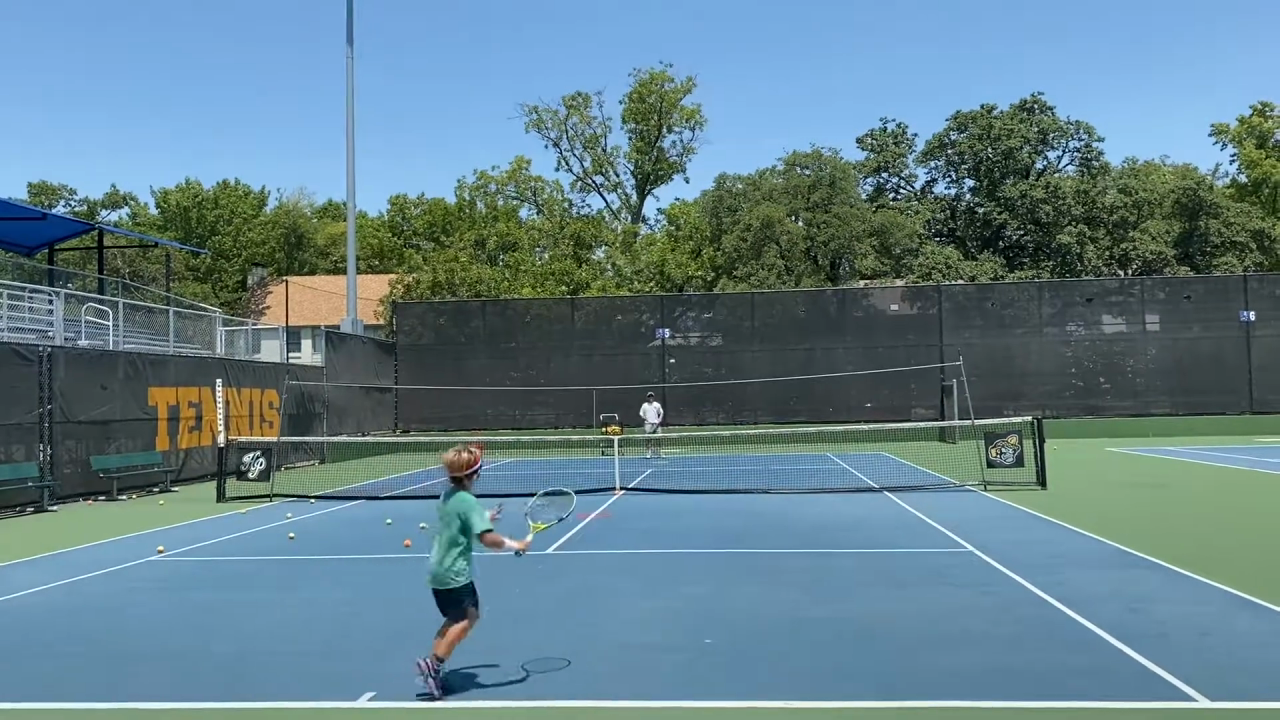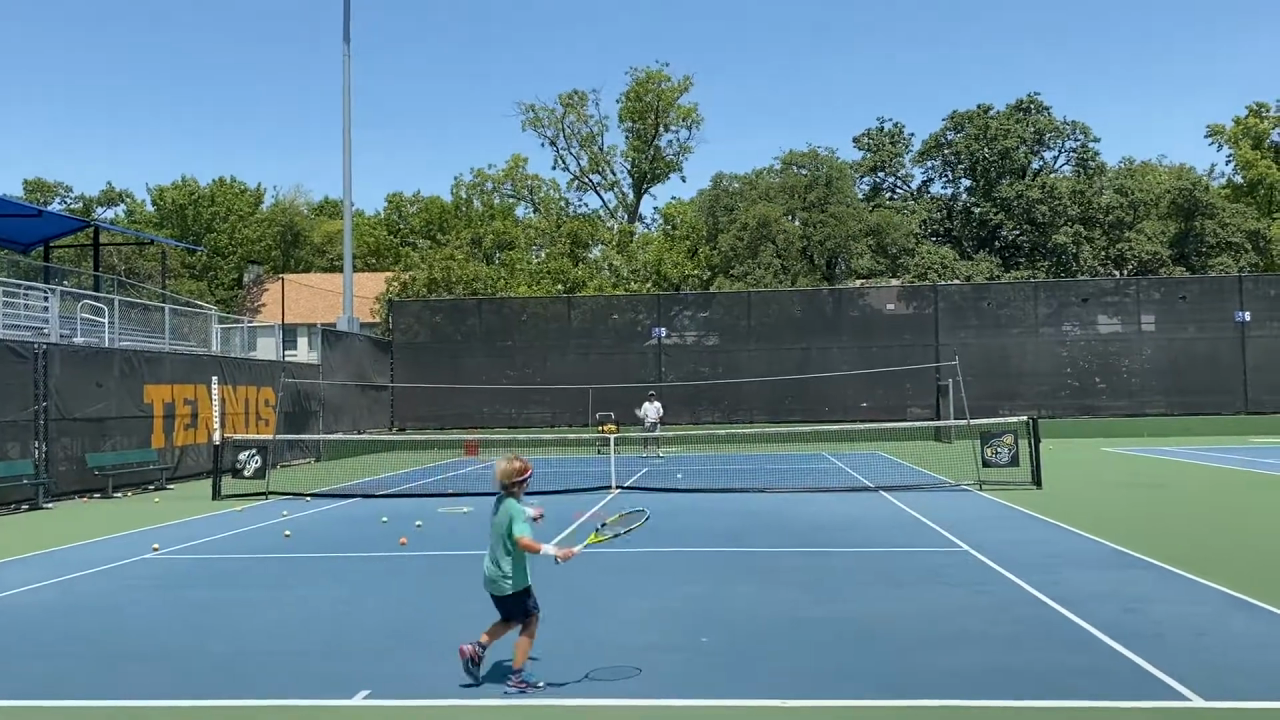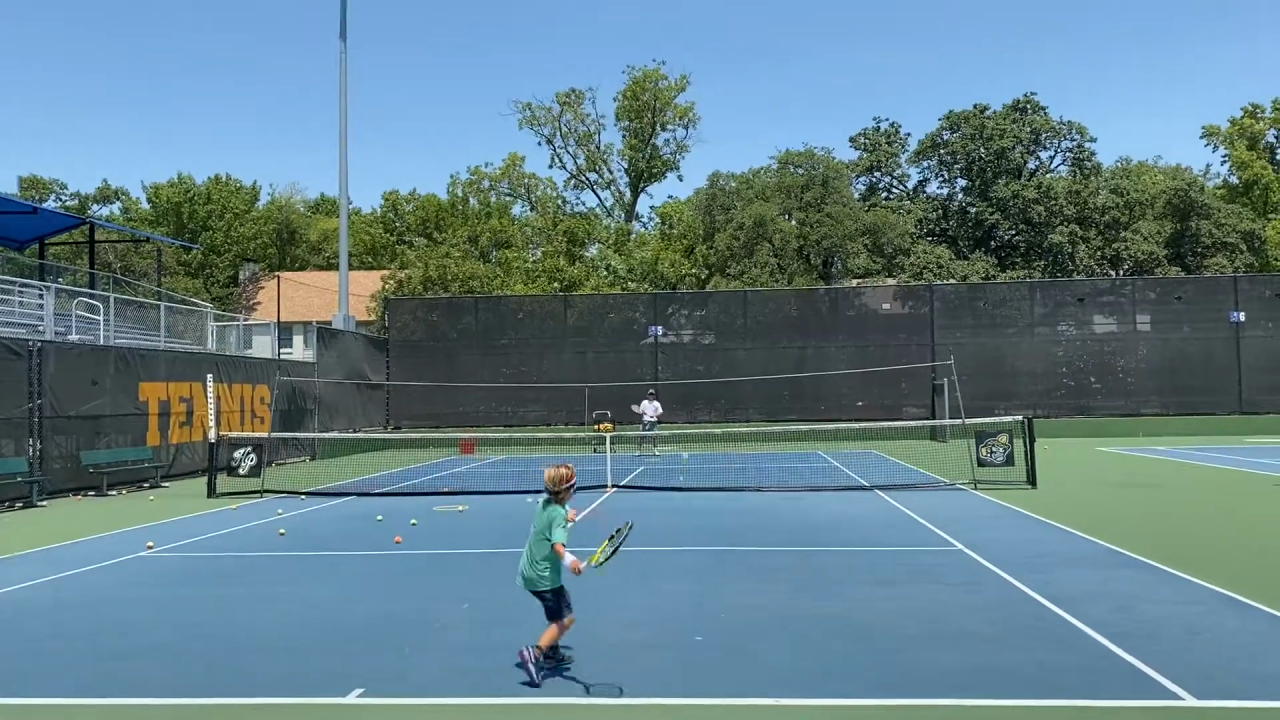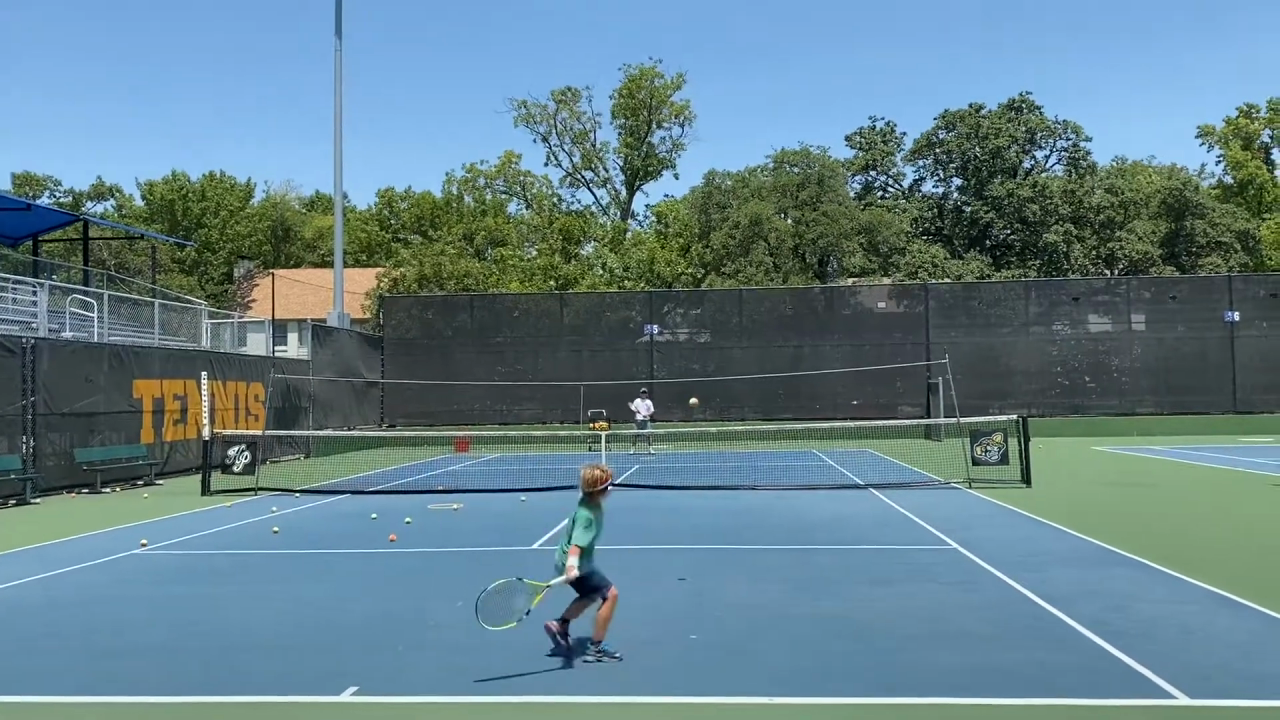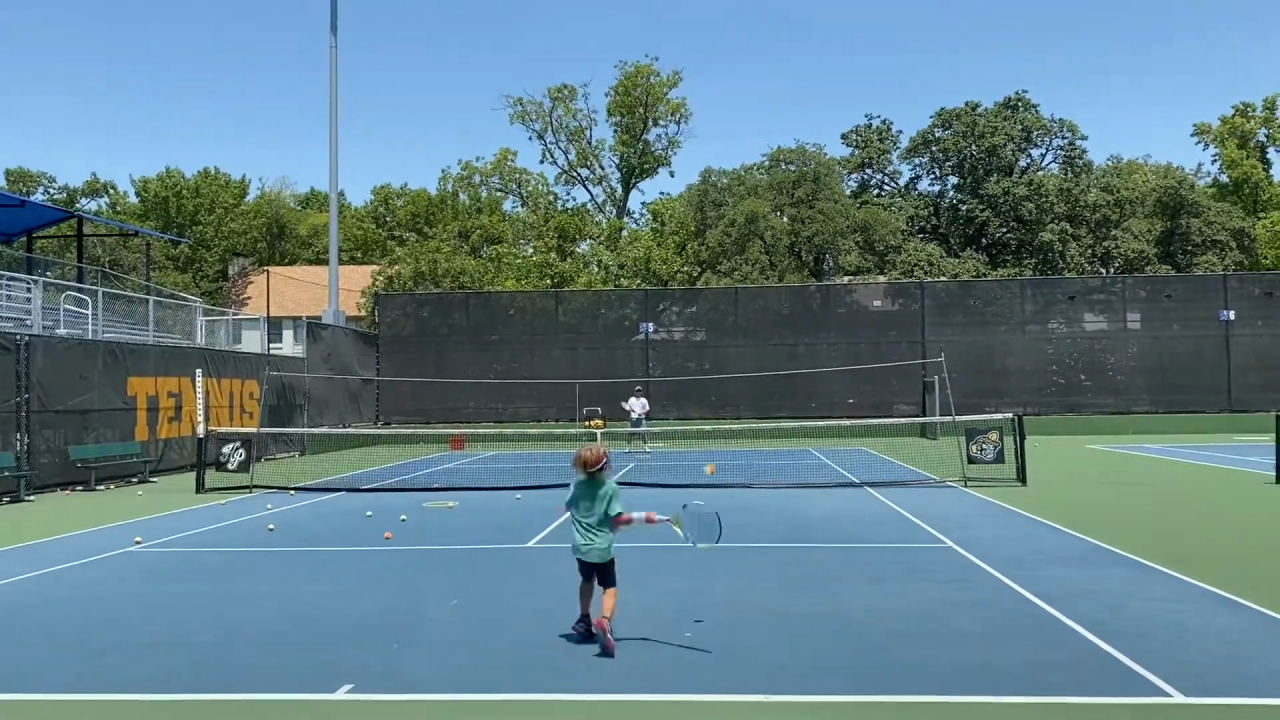
dt=0.3s
person 1, frame 1
left shoulder: (447, 495)
right shoulder: (468, 502)
right elbow: (486, 538)
left wrist: (485, 515)
right wrist: (514, 544)
left hip: (439, 570)
right hip: (454, 573)
left knee: (455, 618)
right knee: (469, 616)
left ankle: (433, 666)
right ankle: (433, 662)
person 1, frame 2
left shoulder: (499, 502)
right shoulder: (515, 510)
right elbow: (523, 541)
left wrist: (530, 512)
right wrist: (552, 550)
left hip: (493, 575)
right hip: (511, 579)
left knee: (511, 618)
right knee: (530, 620)
left ankle: (476, 648)
right ankle: (519, 678)
person 1, frame 3
left shoulder: (546, 502)
right shoulder: (558, 515)
right elbow: (557, 546)
left wrist: (567, 513)
right wrist: (570, 560)
left hip: (529, 571)
right hip: (543, 576)
left knee: (562, 600)
right knee: (565, 619)
left ankle: (551, 653)
right ankle: (535, 652)
person 1, frame 4
left shoulder: (592, 502)
right shoulder: (587, 516)
right elbow: (576, 546)
right wrist: (572, 565)
left hip: (581, 563)
right hip: (579, 566)
left knee: (590, 594)
right knee: (610, 595)
left ankle: (559, 625)
right ankle: (596, 647)
person 1, frame 5
left shoulder: (577, 486)
right shoulder: (610, 488)
left elbow: (569, 508)
right elbow: (618, 520)
right wrist: (642, 517)
left hip: (580, 547)
right hip: (600, 549)
left knee: (587, 581)
right knee: (610, 588)
left ankle: (584, 622)
right ankle: (604, 621)
